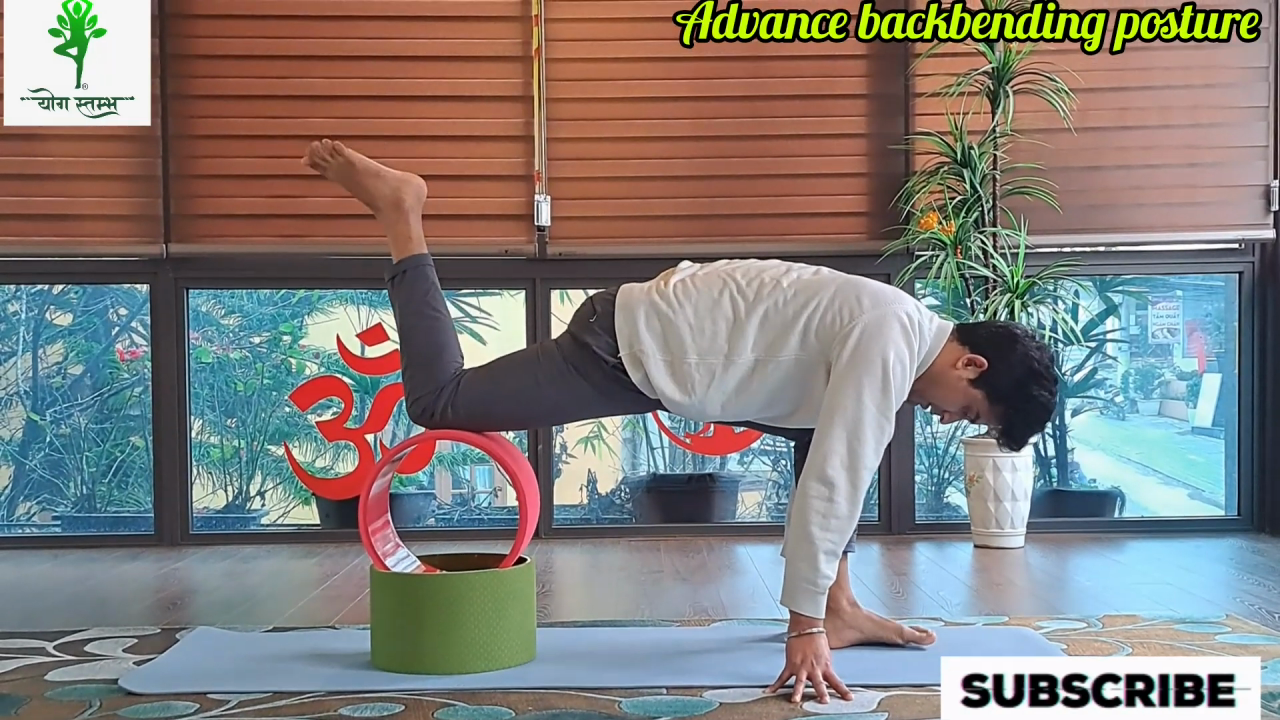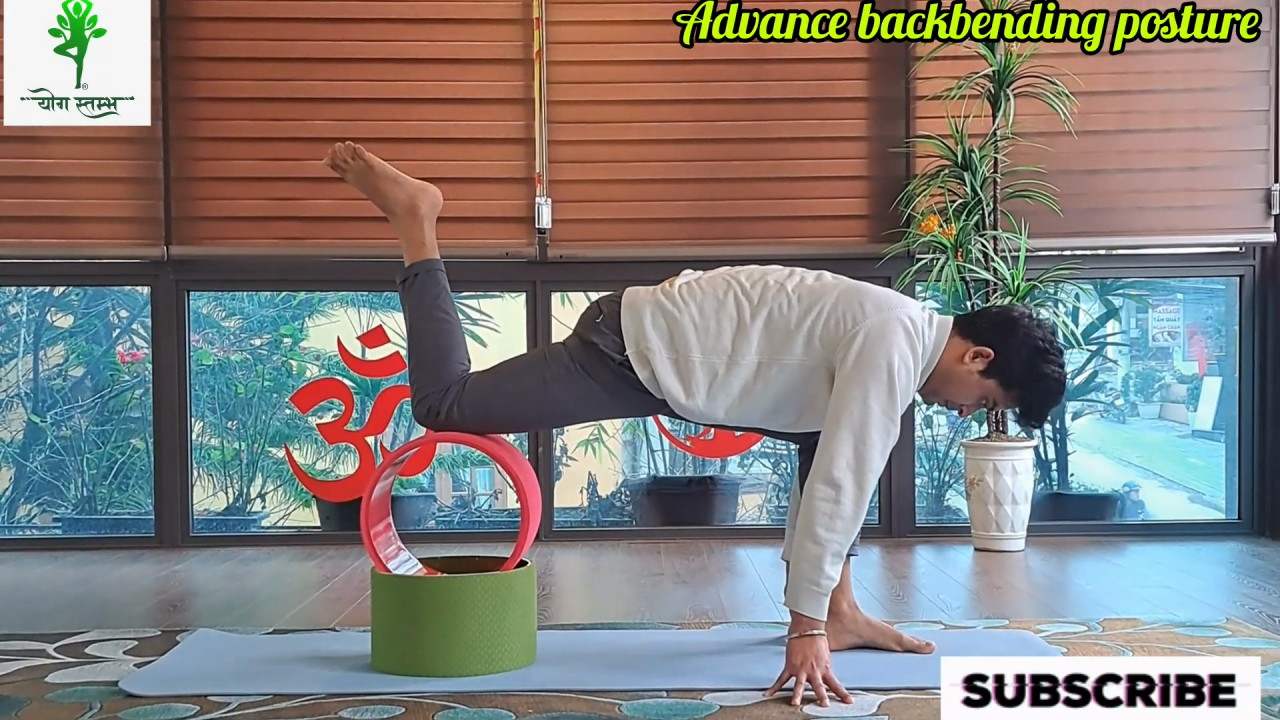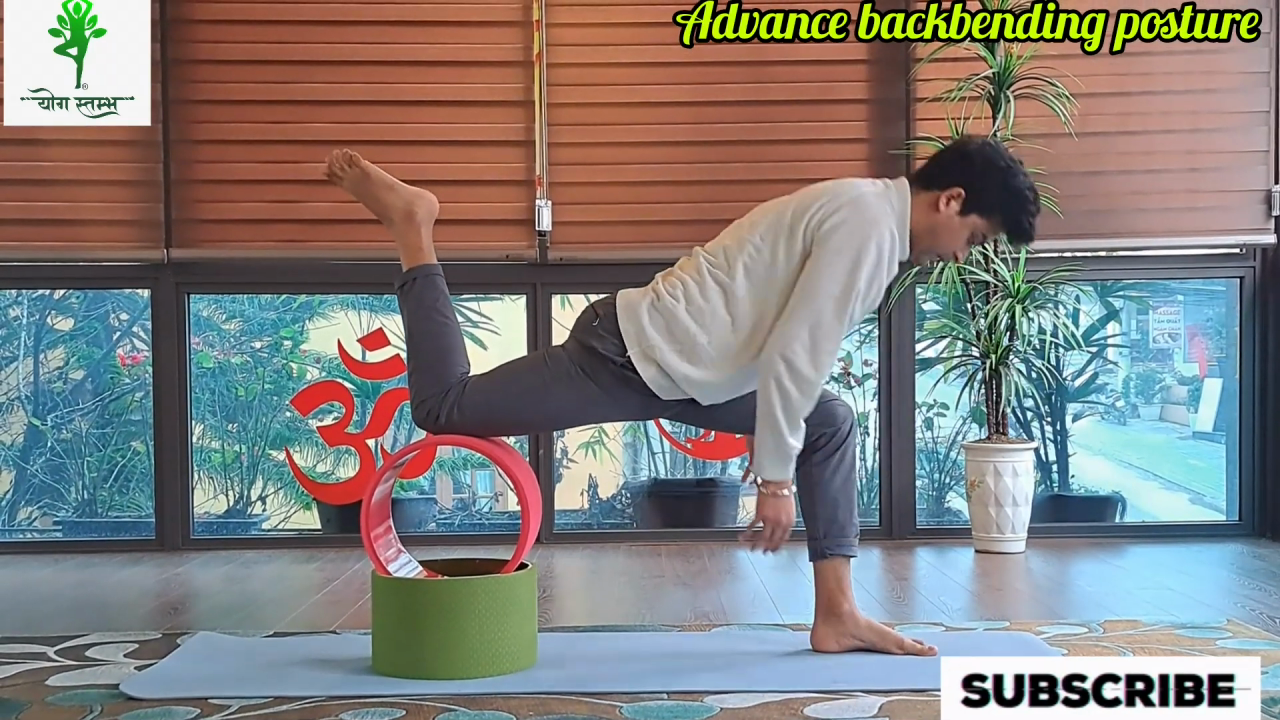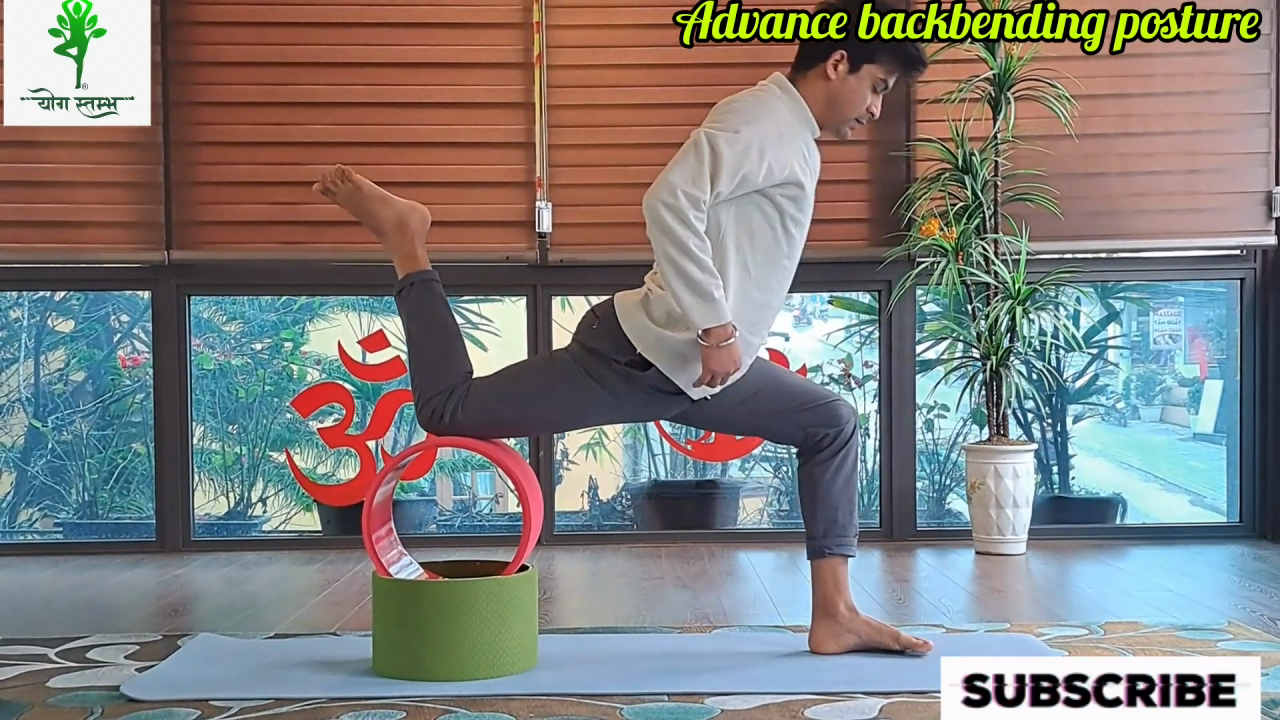
dt=0.5s
person 1, frame 1
left shoulder: (897, 333)
right shoulder: (890, 345)
left elbow: (835, 470)
right elbow: (832, 485)
left wrist: (823, 609)
right wrist: (804, 627)
left hip: (665, 339)
right hip: (628, 348)
left knee: (827, 426)
right knee: (438, 402)
left ankle: (842, 611)
right ankle: (400, 209)
person 1, frame 2
left shoulder: (901, 334)
right shoulder: (894, 348)
left elbow: (833, 472)
right elbow: (838, 487)
left wrist: (827, 604)
right wrist: (806, 626)
left hip: (667, 347)
right hip: (634, 351)
left knee: (831, 429)
right knee: (444, 404)
left ankle: (845, 613)
right ankle: (415, 218)
person 1, frame 3
left shoulder: (865, 207)
right shoulder: (870, 222)
left elbow: (783, 332)
right elbow: (794, 354)
left wrist: (772, 441)
right wrist: (775, 479)
left hip: (686, 363)
right hip: (633, 356)
left knee: (832, 429)
right knee: (447, 408)
left ankle: (838, 618)
right ankle: (411, 229)
person 1, frame 4
left shoulder: (788, 128)
right shoulder: (764, 116)
right elbow: (669, 202)
right wrist: (715, 326)
left hip: (697, 360)
right hip: (639, 353)
left knee: (832, 424)
right knee: (447, 410)
left ankle: (834, 613)
right ankle: (404, 238)
